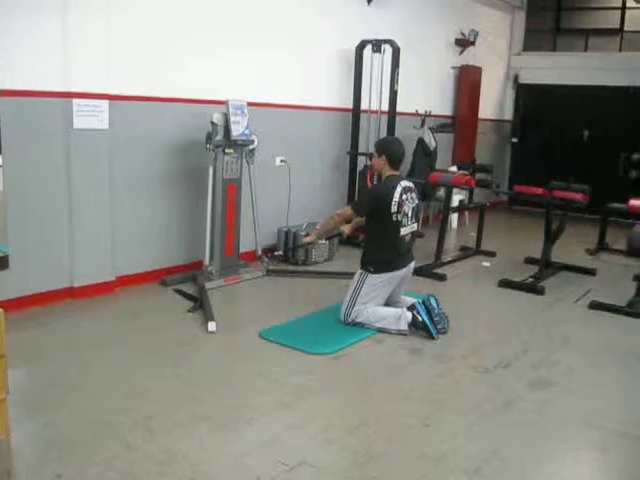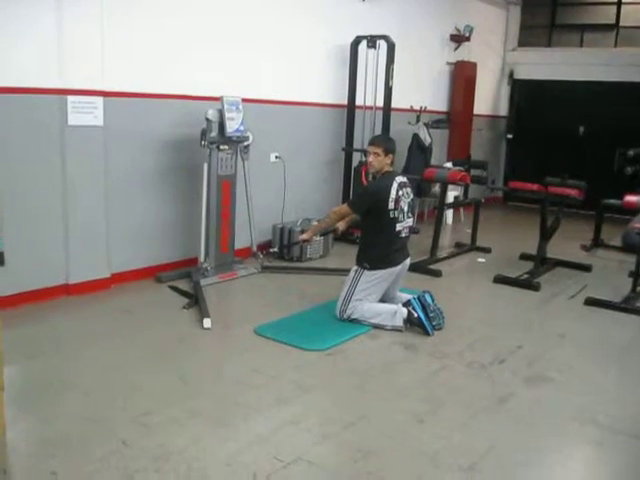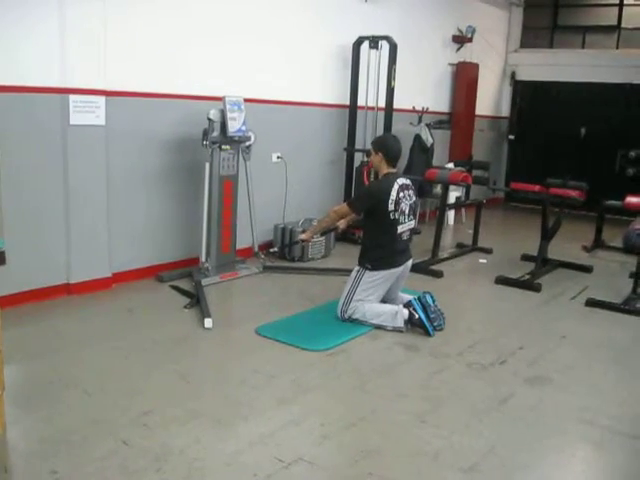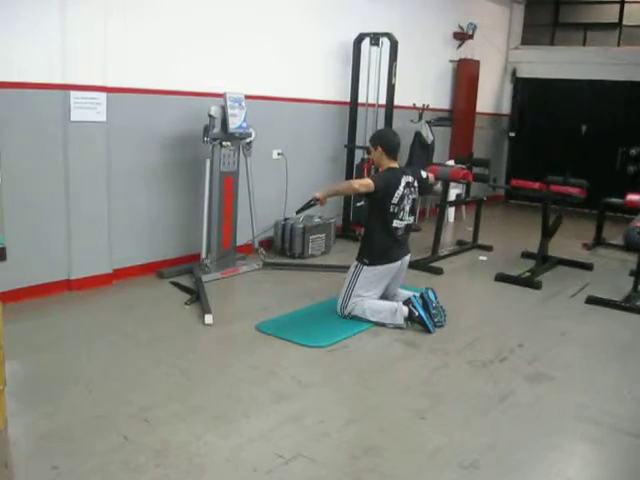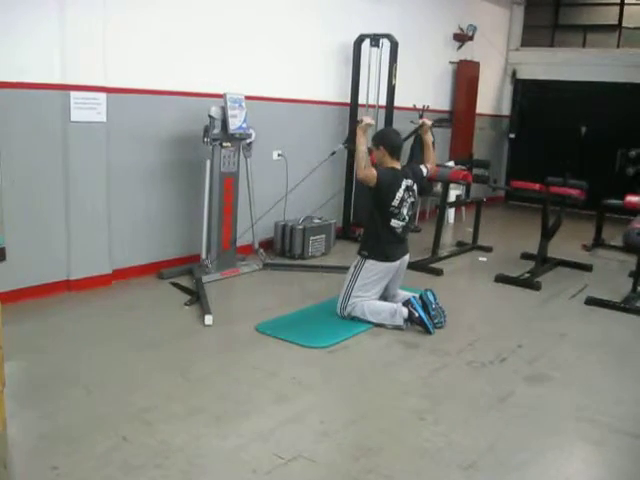
dt=1s
person 1, frame 1
left shoulder: (379, 191)
right shoulder: (410, 188)
left elbow: (341, 216)
left wrist: (315, 235)
right wrist: (352, 226)
left hip: (381, 268)
right hip: (405, 263)
left knee: (350, 314)
right knee: (391, 301)
left ankle: (410, 319)
right ankle: (421, 308)
person 1, frame 2
left shoulder: (376, 188)
right shoulder: (403, 182)
left elbow: (338, 213)
left wrist: (311, 233)
right wrist: (347, 222)
left hip: (377, 264)
right hip: (401, 259)
left knee: (346, 310)
right knee: (386, 297)
left ankle: (405, 315)
right ankle: (416, 304)
person 1, frame 3
left shoulder: (376, 189)
right shoulder: (407, 184)
left elbow: (338, 212)
left wrist: (310, 233)
right wrist: (348, 220)
left hip: (379, 266)
right hip: (403, 260)
left knee: (348, 310)
right knee: (387, 298)
left ankle: (406, 316)
right ankle: (419, 305)
person 1, frame 4
left shoulder: (384, 180)
right shoulder: (412, 176)
left elbow: (358, 185)
right elbow: (431, 179)
left wrist: (326, 193)
left hip: (377, 259)
right hip: (401, 255)
left knee: (348, 306)
right knee: (387, 295)
left ankle: (406, 313)
right ankle: (420, 301)
person 1, frame 5
left shoulder: (386, 179)
right shoulder: (412, 176)
left elbow: (362, 174)
right elbow: (430, 165)
left wrist: (360, 135)
right wrist: (426, 134)
left hip: (377, 258)
right hip: (400, 254)
left knee: (348, 306)
right knee: (388, 295)
left ankle: (405, 313)
right ankle: (420, 302)
